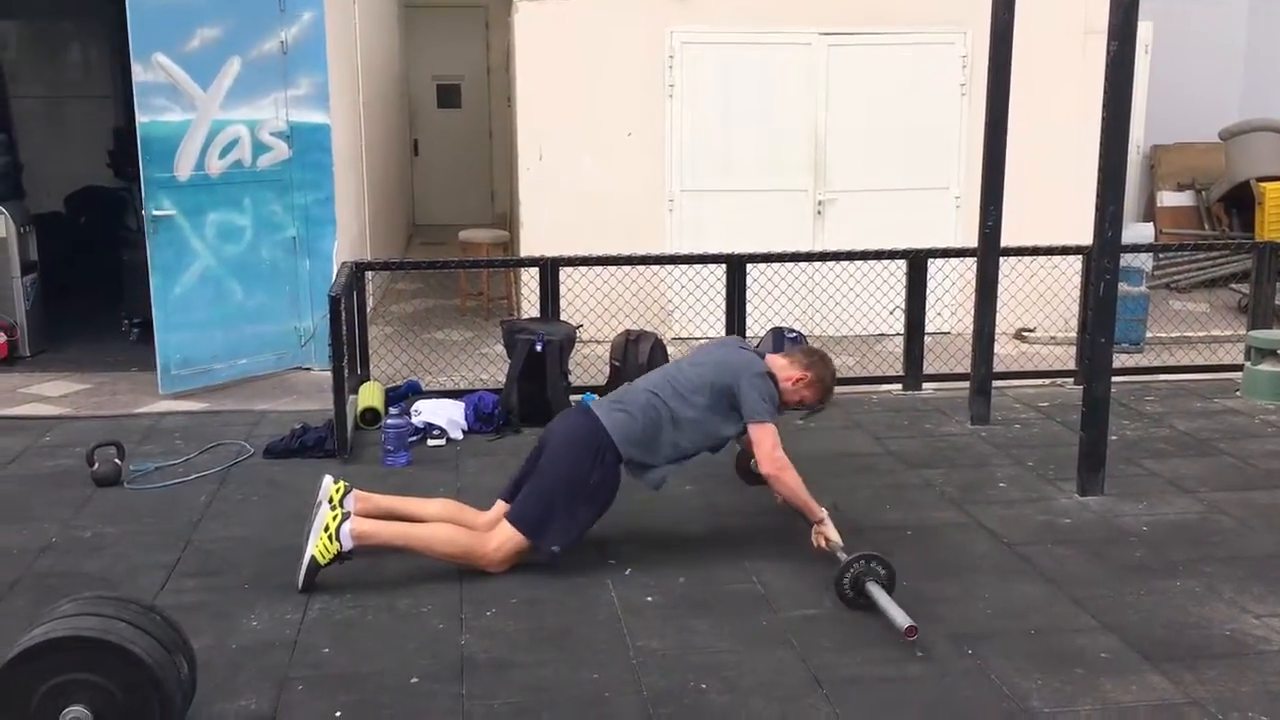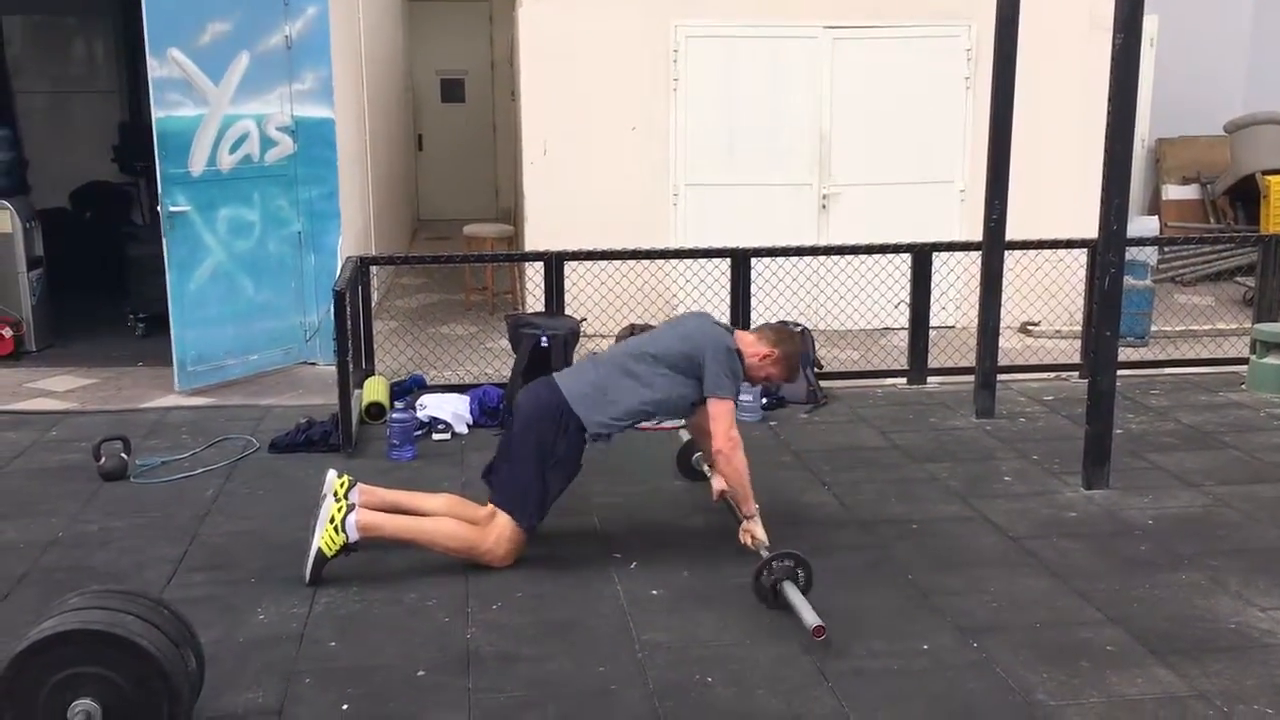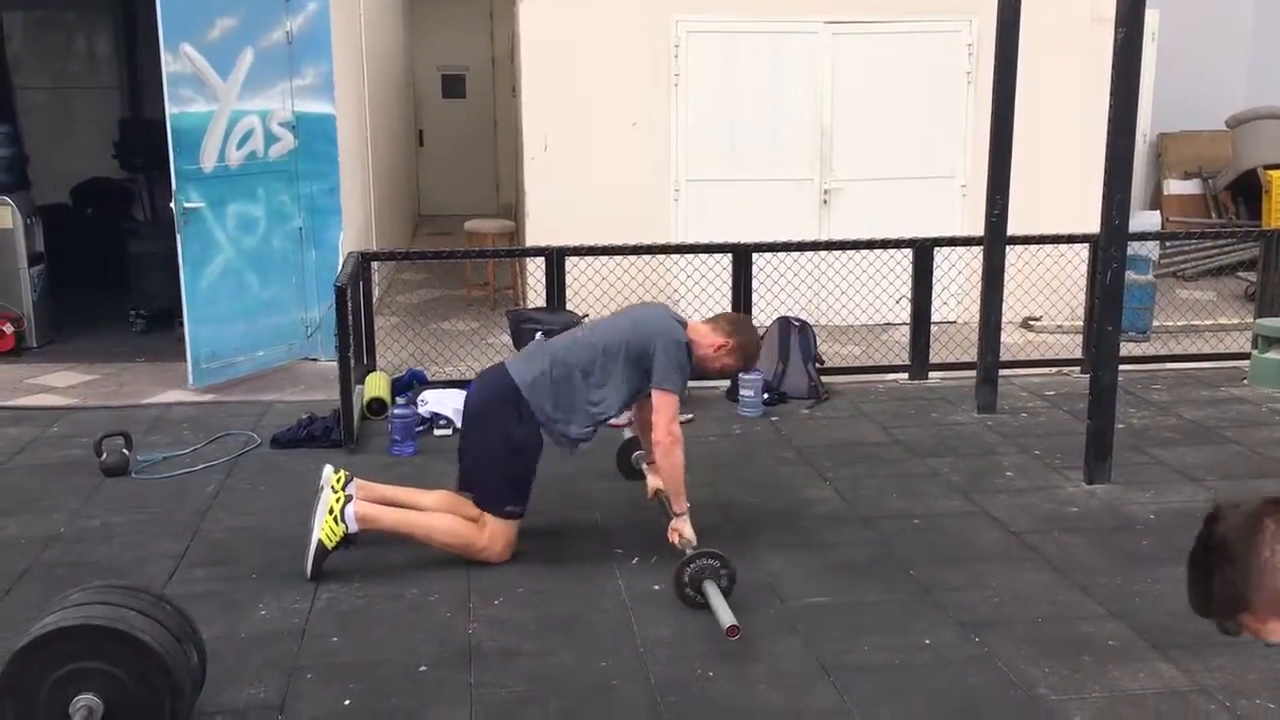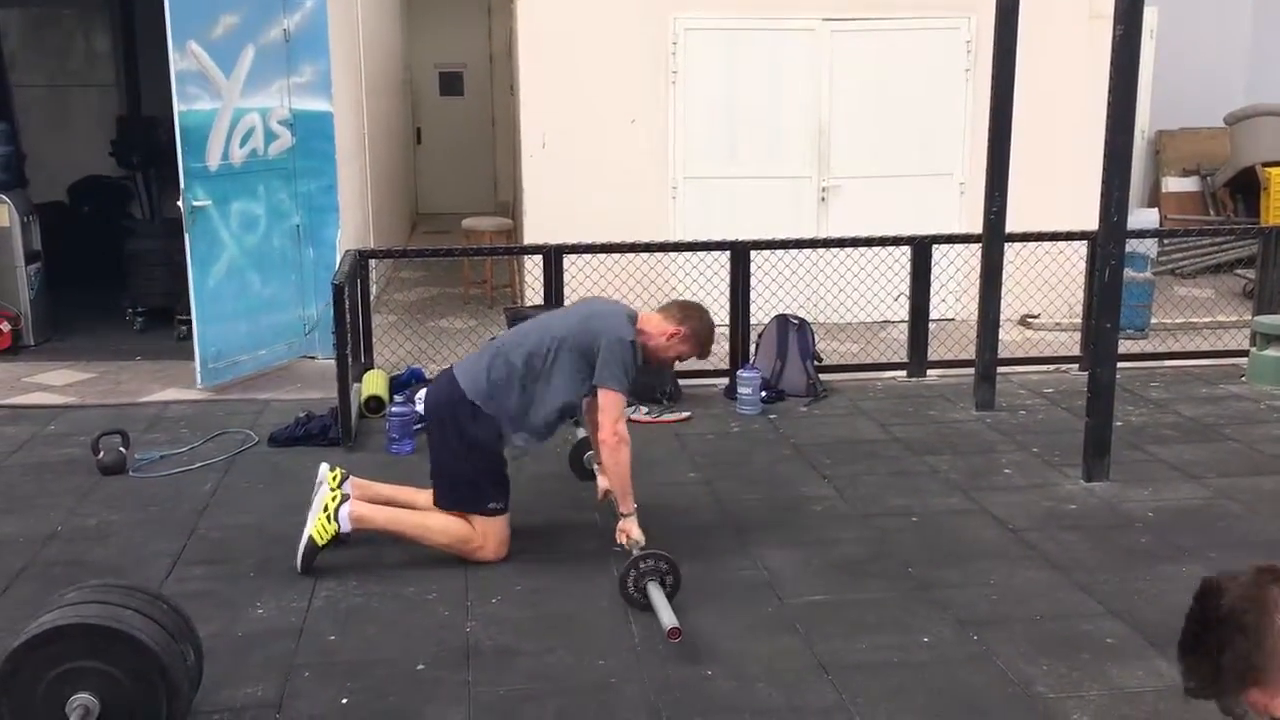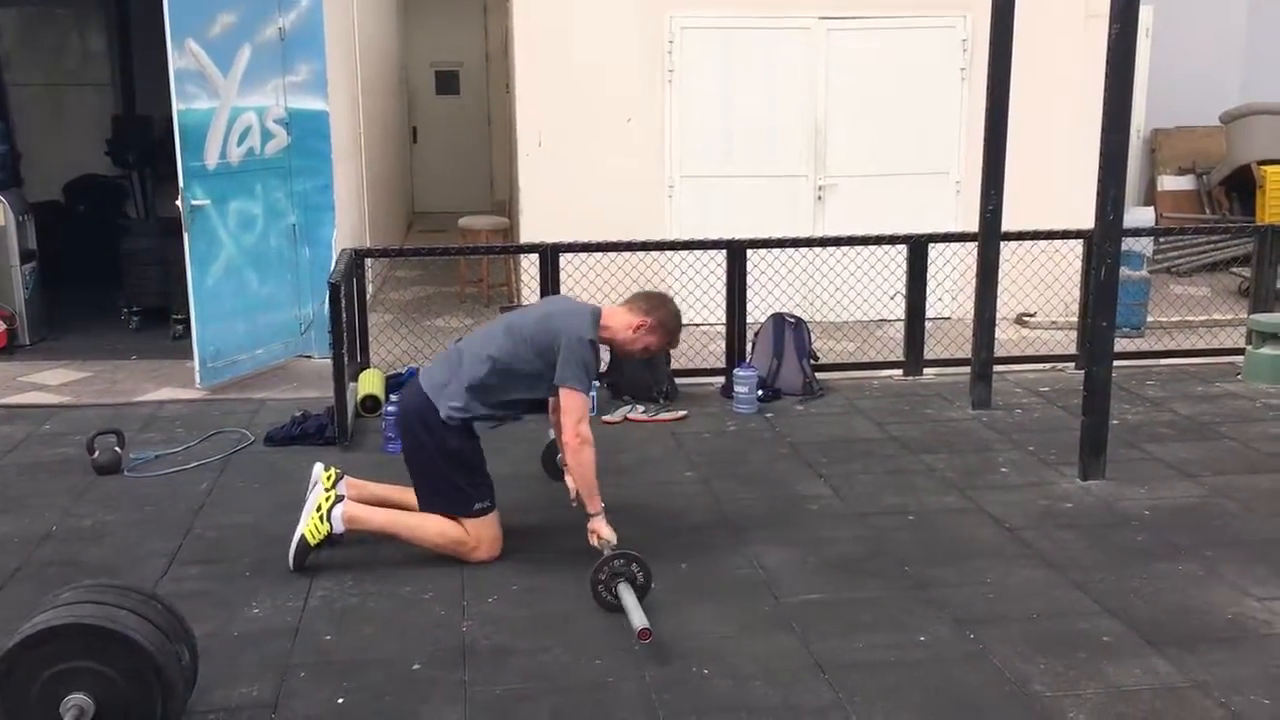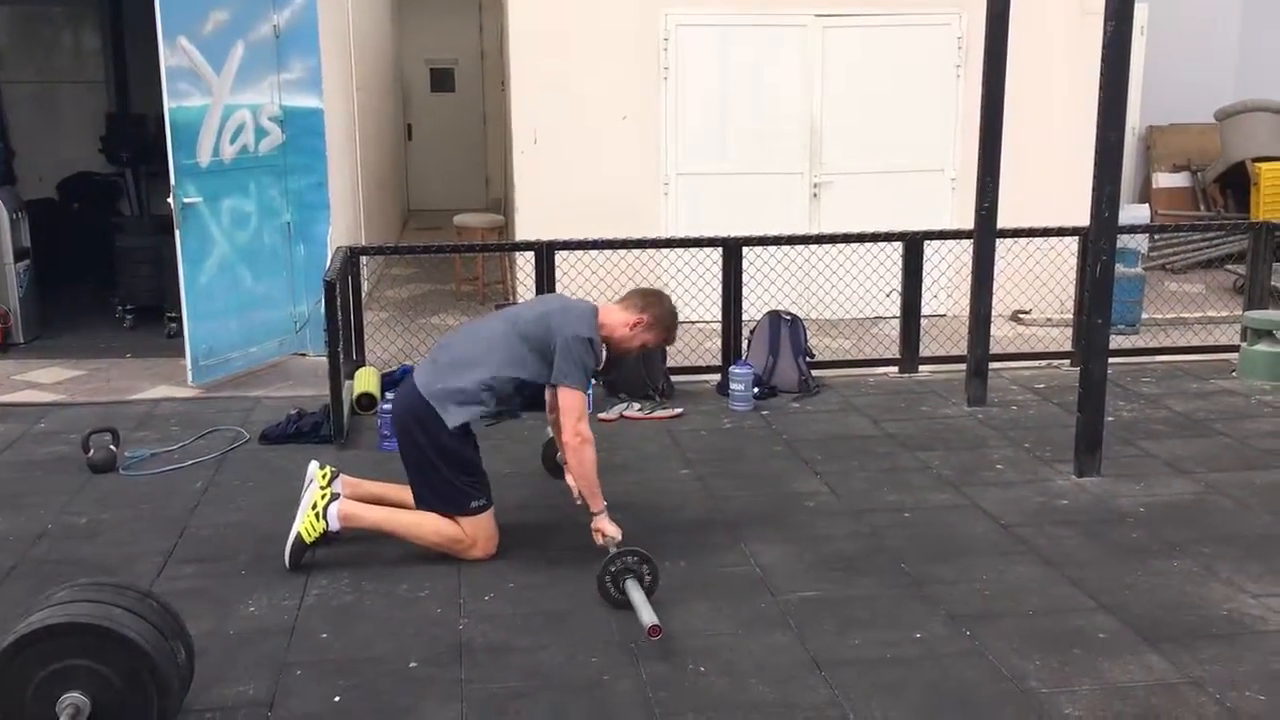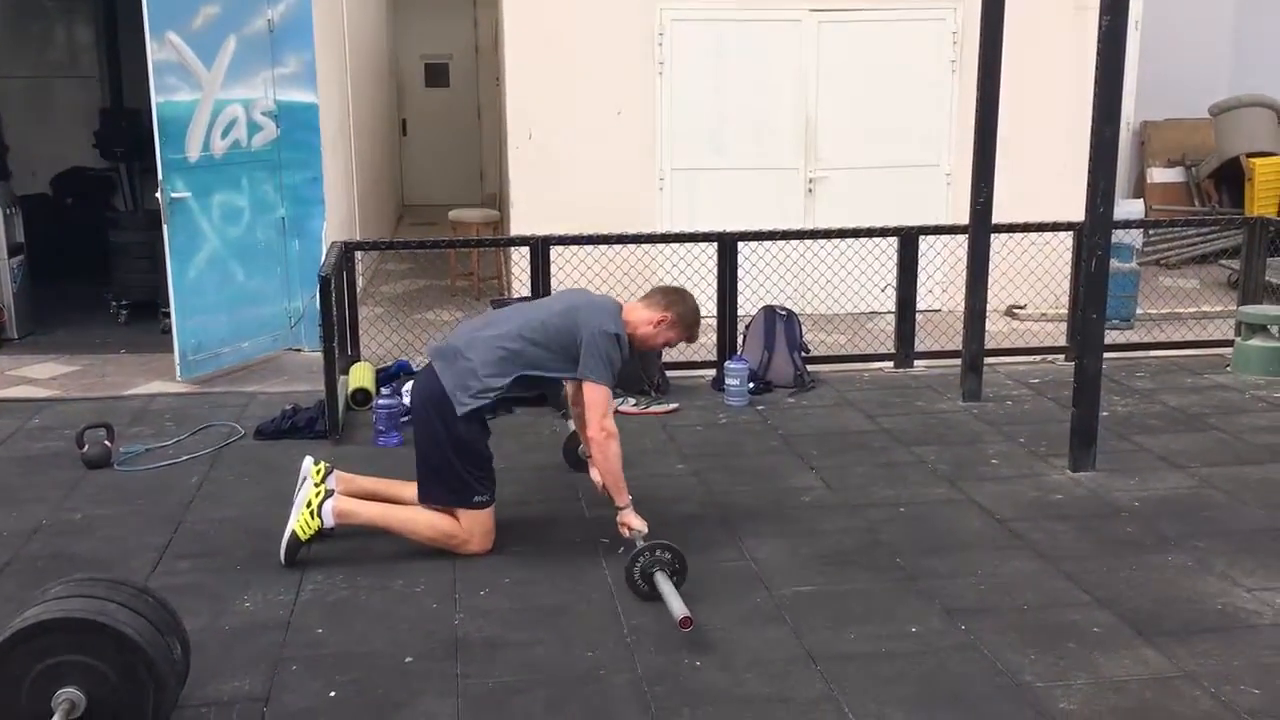
dt=0.3s
person 1, frame 1
left shoulder: (739, 352)
right shoulder: (758, 377)
left elbow: (740, 427)
right elbow: (774, 464)
left wrist: (772, 475)
right wrist: (818, 518)
left hip: (580, 426)
right hip: (596, 448)
left knee: (487, 521)
right knee: (494, 551)
left ankle: (350, 500)
right ankle: (349, 531)
person 1, frame 2
left shoulder: (707, 331)
right shoulder: (724, 352)
left elbow: (696, 409)
right elbow: (727, 441)
left wrist: (716, 472)
right wrist: (750, 514)
left hip: (547, 399)
right hip: (561, 417)
left knee: (486, 516)
right knee: (496, 546)
left ankle: (355, 494)
right ankle: (356, 522)
person 1, frame 3
left shoulder: (661, 323)
right shoulder: (675, 344)
left elbow: (643, 405)
right elbow: (666, 434)
left wrist: (652, 468)
right wrist: (681, 512)
left hip: (500, 391)
right hip: (511, 403)
left knee: (478, 510)
right knee: (493, 543)
left ankle: (351, 489)
right ankle: (355, 514)
person 1, frame 4
left shoulder: (612, 319)
right shoulder: (621, 340)
left elbow: (592, 400)
right elbow: (614, 434)
left wrist: (601, 468)
right wrist: (628, 513)
left hip: (459, 391)
right hip: (467, 405)
left knee: (459, 508)
right knee: (487, 544)
left ankle: (346, 487)
right ankle: (350, 513)
person 1, frame 5
left shoulder: (575, 315)
right shoulder: (580, 337)
left elbow: (558, 404)
right elbow: (577, 435)
left wrist: (568, 468)
right wrist: (596, 514)
left hip: (430, 399)
right hip: (439, 411)
left knee: (452, 506)
right knee: (482, 544)
left ankle: (341, 487)
right ankle: (341, 514)
person 1, frame 6
left shoulder: (572, 315)
right shoulder: (580, 336)
left elbow: (556, 406)
right elbow: (576, 433)
left wrist: (569, 467)
right wrist: (599, 513)
left hip: (425, 396)
right hip: (436, 407)
left knee: (447, 504)
right knee: (477, 542)
left ankle: (335, 485)
right ankle: (337, 511)
person 1, frame 7
left shoulder: (596, 311)
right shoulder: (606, 332)
left elbow: (578, 395)
right elbow: (601, 428)
left wrist: (592, 460)
right wrist: (624, 505)
left hip: (445, 381)
right hip: (454, 396)
left knee: (443, 499)
right knee: (473, 535)
left ankle: (330, 480)
right ankle: (333, 508)
